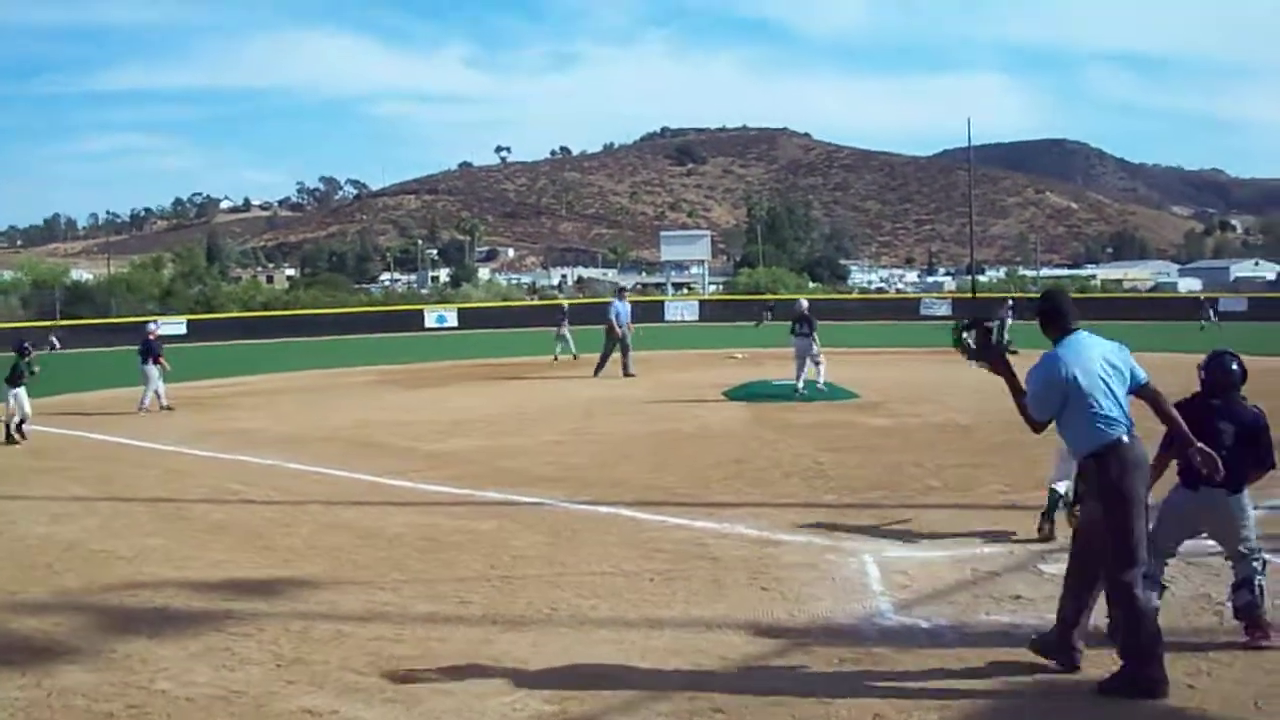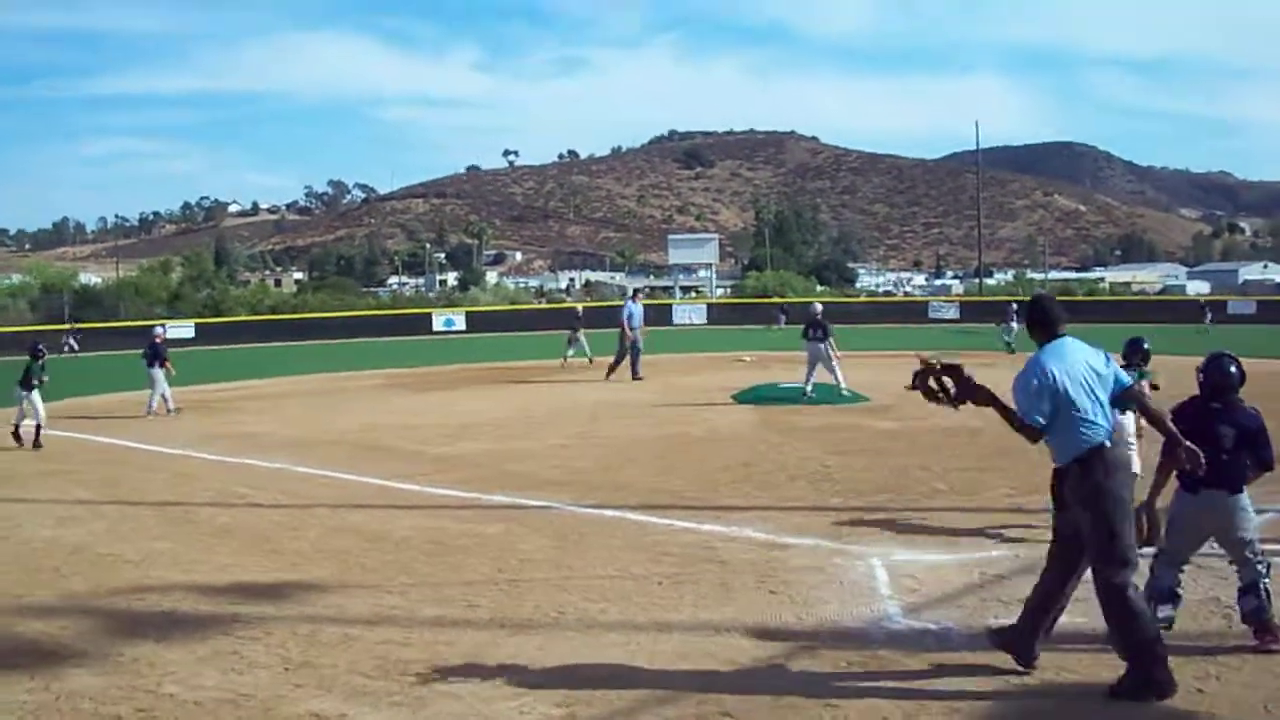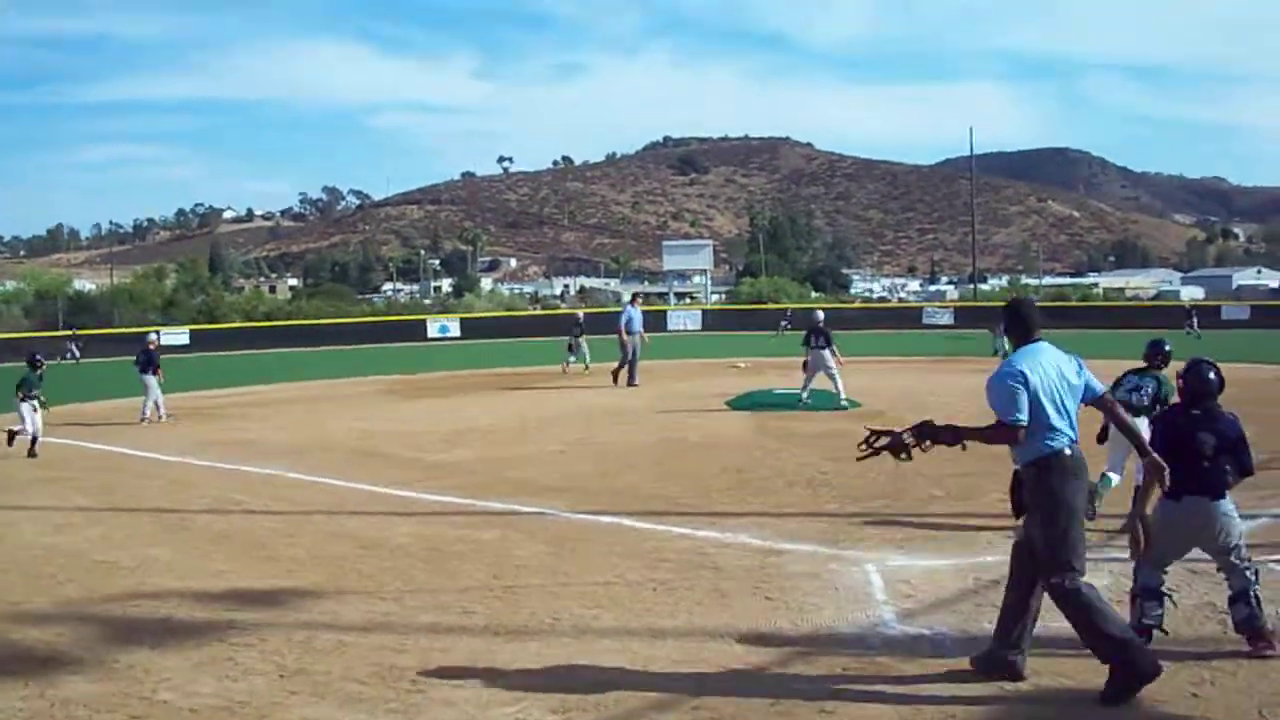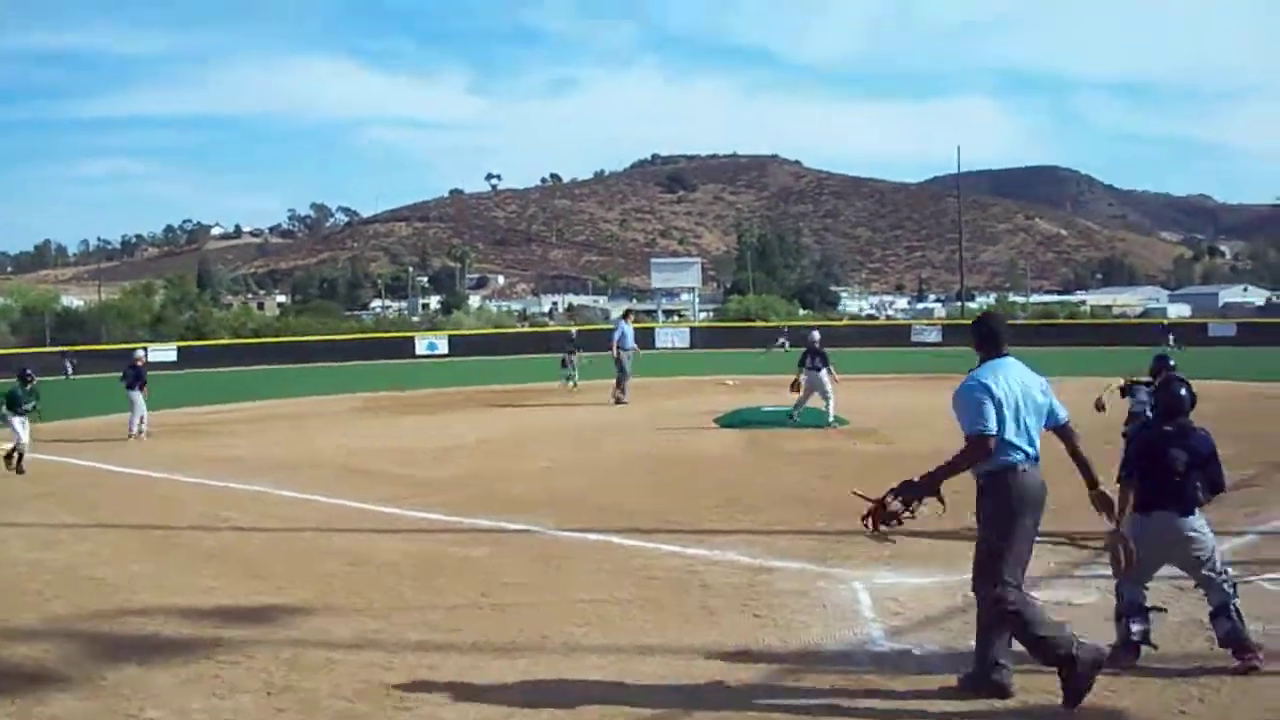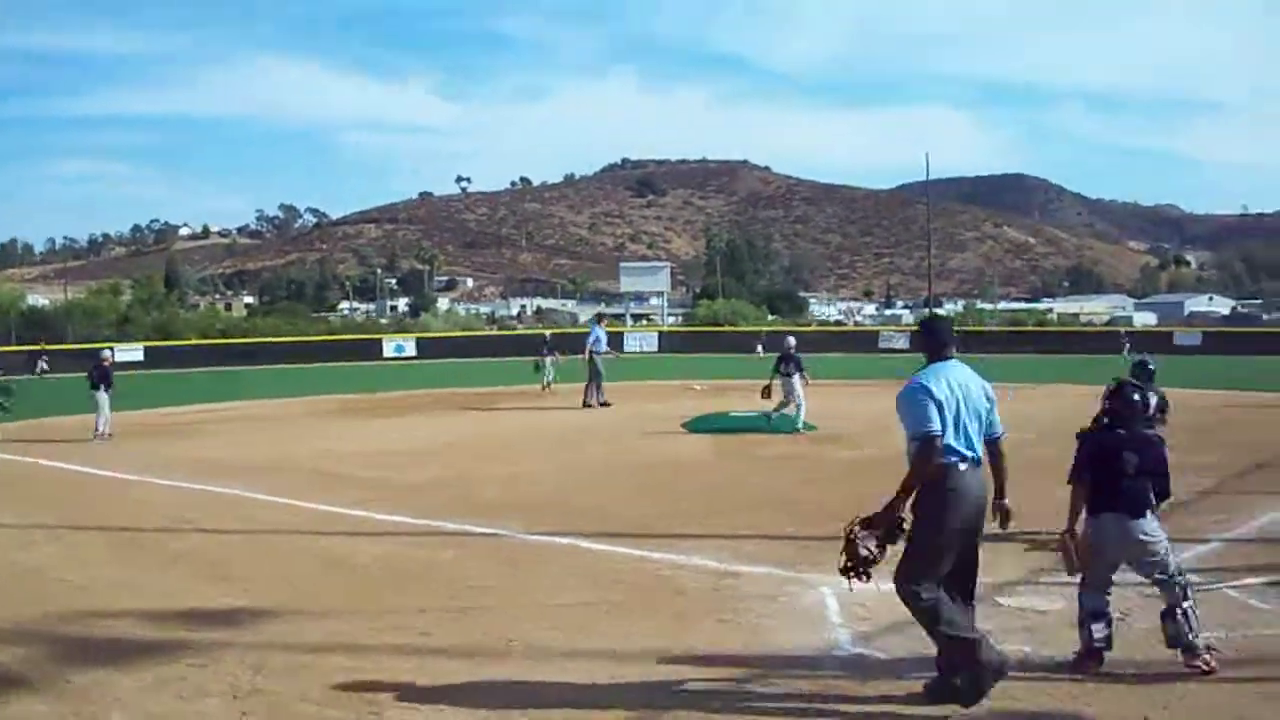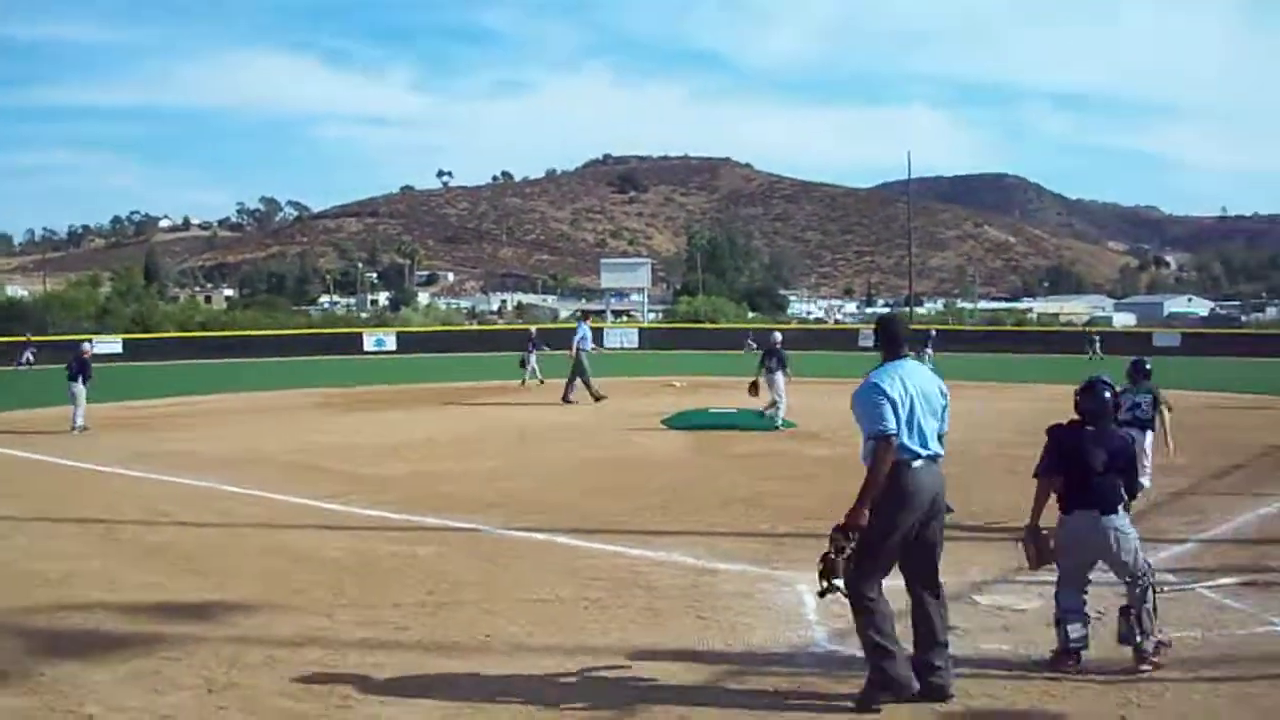
dt=0.1s
person 1, frame 1
left shoulder: (1050, 367)
right shoulder: (1112, 349)
left elbow: (1037, 423)
right elbow: (1154, 397)
left wrist: (1006, 375)
right wrist: (1191, 444)
left hip: (1108, 465)
right hip: (1129, 454)
left knee: (1123, 570)
right knee: (1086, 552)
left ankle: (1144, 670)
right ankle: (1064, 641)
person 1, frame 2
left shoulder: (1036, 370)
right shoulder: (1095, 355)
left elbow: (1034, 432)
right elbow: (1140, 399)
left wrist: (990, 401)
right wrist: (1178, 443)
left hip: (1092, 470)
right hip: (1107, 460)
left knee: (1113, 573)
right knee: (1064, 558)
left ankle: (1150, 669)
right ankle: (1025, 640)
person 1, frame 3
left shoulder: (1010, 372)
right shoulder: (1068, 362)
left elbow: (1013, 433)
right elbow: (1110, 406)
left wrist: (959, 434)
right wrist: (1146, 453)
left hip: (1048, 475)
right hip: (1066, 466)
left knee: (1063, 577)
right knee: (1027, 566)
left ankle: (1130, 661)
right ankle: (1006, 654)
person 1, frame 4
left shoulder: (976, 384)
right shoulder: (1035, 379)
left elbow: (982, 447)
right elbow: (1067, 433)
left wrist: (935, 477)
right wrist: (1093, 484)
left hip: (1005, 486)
right hip: (1033, 480)
left knee: (997, 588)
right knee: (1002, 580)
left ankle: (1073, 654)
right ankle: (990, 670)
person 1, frame 5
left shoulder: (920, 386)
right shoulder: (978, 383)
left elbow: (929, 449)
right elbow: (995, 444)
left wrist: (898, 500)
right wrist: (1002, 495)
left hip: (944, 487)
right hip: (974, 484)
left knee: (915, 582)
right knee: (957, 585)
left ankle: (979, 658)
right ankle: (956, 674)
person 1, frame 6
left shoulder: (875, 386)
right shoulder: (933, 380)
left elbow: (886, 448)
right elbow: (938, 437)
left wrist: (862, 505)
left hip: (901, 484)
right hip: (933, 479)
left knee: (863, 578)
right knee: (925, 583)
left ankle: (891, 672)
right ankle: (934, 675)
person 2, frame 1
left shoulder: (1191, 409)
right shoulder: (1251, 415)
left elbow: (1165, 455)
right elbow: (1265, 465)
right wrist: (1238, 483)
left hip: (1189, 494)
right hip: (1232, 498)
left knee: (1154, 551)
right knee: (1248, 561)
right ankle: (1256, 627)
person 2, frame 2
left shoulder: (1188, 412)
right shoulder: (1249, 417)
left elbow: (1168, 462)
left wrist: (1150, 500)
left hip: (1191, 498)
right hip: (1233, 501)
left knee: (1167, 562)
right knee: (1252, 563)
person 2, frame 3
left shoulder: (1169, 419)
right shoulder: (1230, 423)
right elbow: (1243, 472)
left wrist: (1139, 510)
left hip: (1175, 505)
right hip: (1217, 507)
left knee: (1149, 564)
right knee: (1240, 570)
left ankle: (1140, 630)
right ankle: (1259, 636)
person 2, frame 4
left shoulder: (1141, 436)
right shoulder: (1201, 438)
left elbow: (1128, 484)
right elbow: (1214, 488)
left wrist: (1120, 526)
left hip: (1147, 521)
right hip: (1189, 521)
left knee: (1131, 581)
right knee: (1219, 584)
left ankle: (1128, 647)
right ankle: (1244, 651)
person 2, frame 5
left shoulder: (1093, 439)
right shoulder: (1153, 443)
left elbow: (1080, 485)
right elbow: (1162, 493)
left wrist: (1070, 528)
left hip: (1101, 523)
right hip: (1141, 523)
left knee: (1093, 587)
right knee: (1174, 583)
left ankle: (1091, 653)
right ankle: (1194, 650)
person 2, frame 6
left shoulder: (1064, 436)
right shoulder: (1123, 440)
left elbow: (1046, 480)
right elbow: (1132, 486)
left wrist: (1034, 521)
left hip: (1074, 520)
right hip: (1113, 519)
left knee: (1071, 584)
right knee: (1139, 579)
left ankle: (1069, 653)
right ankle: (1143, 648)
